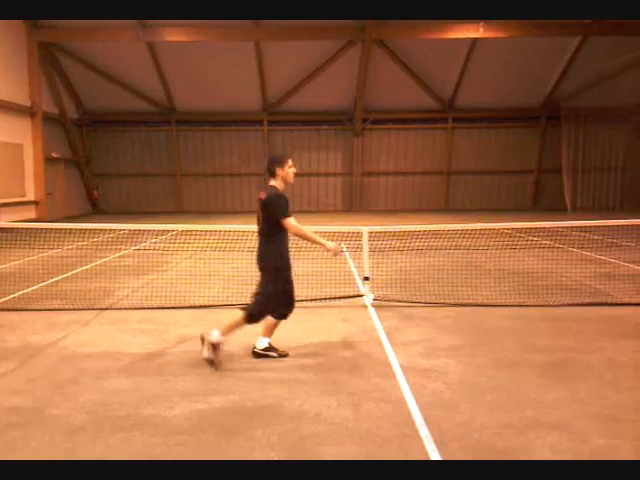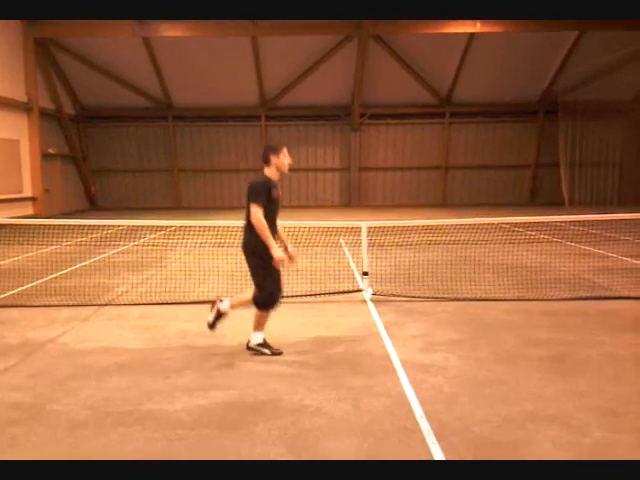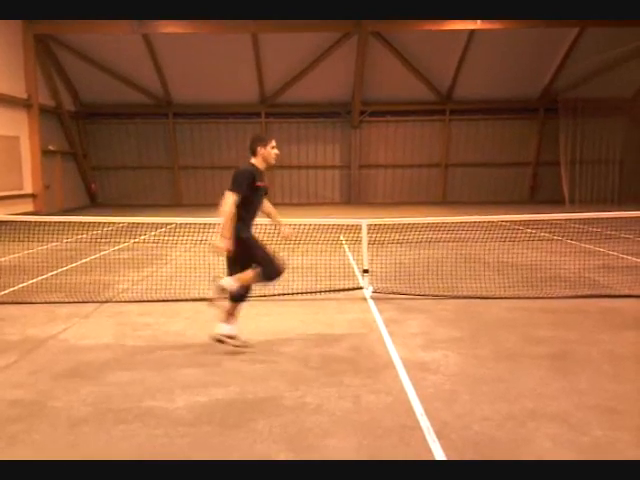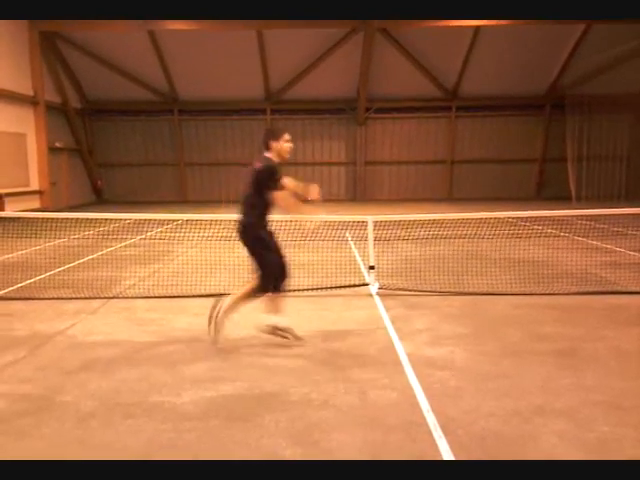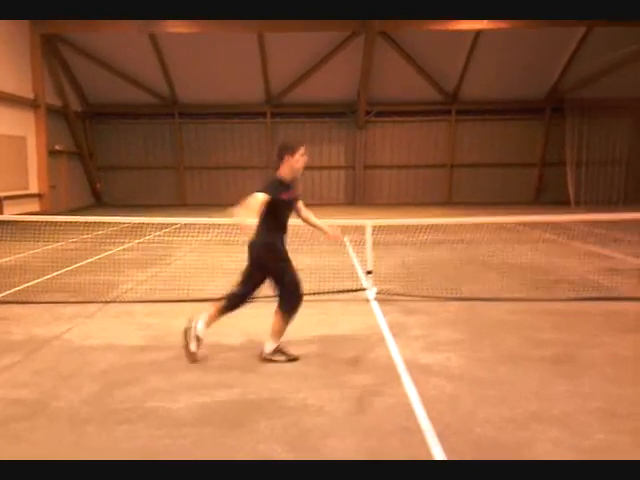
dt=0.5s
person 1, frame 1
left shoulder: (270, 194)
right shoulder: (275, 197)
right elbow: (292, 227)
right wrist: (323, 243)
left hip: (277, 258)
right hip: (273, 260)
left knee: (284, 303)
right knee: (260, 306)
left ankle: (262, 345)
right ankle: (216, 336)
person 1, frame 2
left shoulder: (273, 185)
right shoulder: (260, 184)
right elbow: (256, 217)
left wrist: (286, 246)
right wrist: (274, 248)
left hip: (265, 248)
right hip: (257, 247)
left knee: (270, 294)
right knee: (269, 294)
left ankle: (257, 340)
right ankle: (224, 306)
person 1, frame 3
left shoulder: (259, 174)
right shoulder: (245, 173)
left elbow: (262, 203)
right elbow: (228, 203)
left wrist: (281, 224)
right wrist: (224, 236)
left hip: (243, 234)
right hip: (237, 236)
left knee: (242, 285)
right knee: (273, 268)
left ankle: (225, 329)
right ankle: (230, 284)
person 1, frame 4
left shoulder: (270, 165)
right shoulder: (268, 167)
left elbow: (284, 182)
right elbow: (280, 200)
left wrist: (307, 190)
right wrist: (305, 211)
left hip: (256, 227)
right hip: (252, 227)
left knee: (278, 272)
right knee: (270, 277)
left ankle: (275, 322)
right ankle: (225, 306)
person 1, frame 5
left shoulder: (291, 185)
right shoulder: (275, 185)
left elbow: (302, 211)
right elbow: (256, 199)
left wrist: (325, 229)
right wrist: (246, 214)
left hip: (268, 246)
right hip: (266, 246)
left knee: (242, 293)
right knee: (292, 295)
left ankle: (200, 326)
right ankle: (271, 348)
